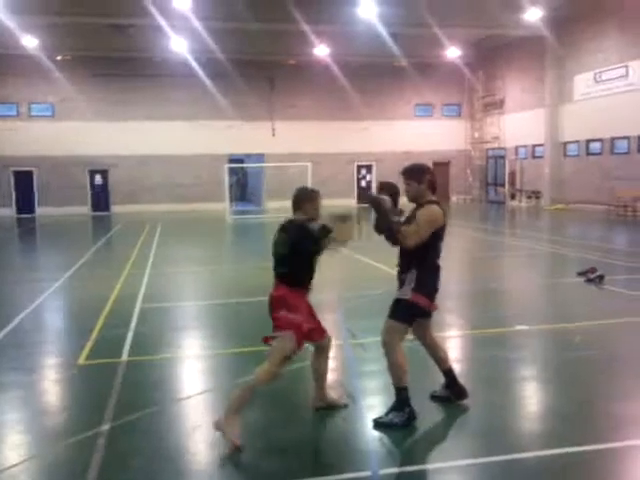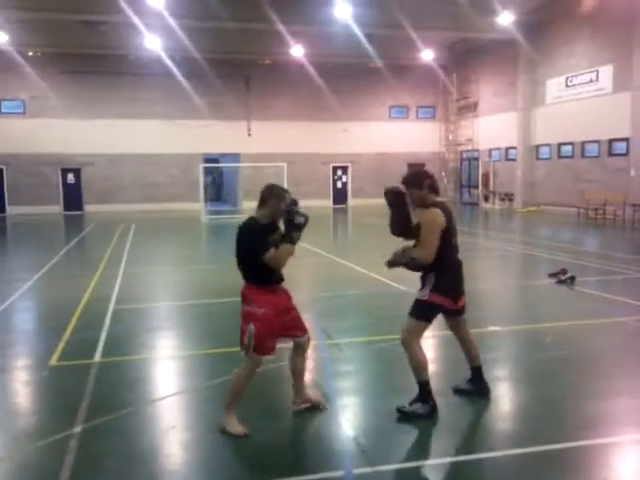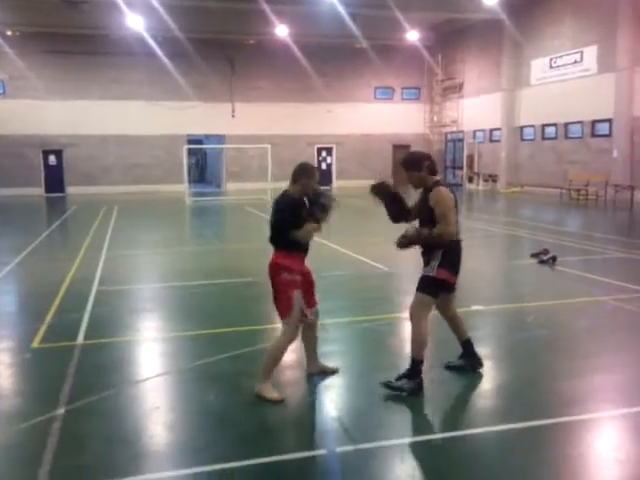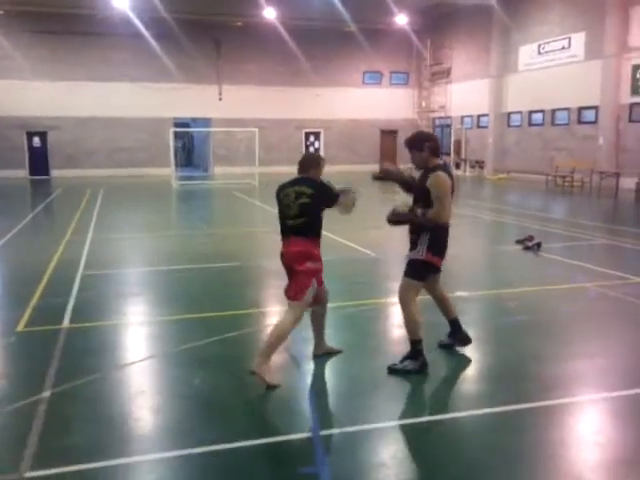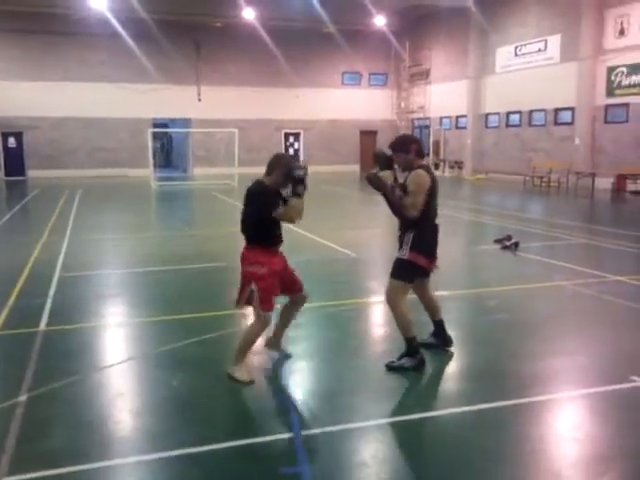
dt=0.7s
person 1, frame 1
left shoulder: (431, 212)
right shoulder: (419, 210)
left elbow: (407, 241)
right elbow: (396, 236)
left wrist: (386, 212)
right wrist: (385, 211)
left hip: (417, 281)
right hip: (420, 279)
left knee: (390, 340)
right knee: (424, 335)
left ankle: (403, 407)
right ankle: (454, 387)
person 1, frame 2
left shoulder: (432, 214)
right shoulder: (438, 210)
left elbow: (425, 257)
right elbow: (411, 236)
left wrist: (399, 259)
left hip: (438, 282)
right hip: (451, 279)
left knee: (409, 337)
right knee: (461, 331)
left ankle: (426, 401)
right ankle: (478, 382)
person 1, frame 3
left shoulder: (440, 193)
right shoulder: (428, 192)
left elbow: (450, 232)
right elbow: (409, 215)
left wrist: (415, 237)
right wrist: (389, 196)
left hip: (442, 259)
right hip: (439, 258)
left knee: (418, 312)
right knee: (446, 308)
left ankle: (414, 376)
right ankle: (470, 356)
person 1, frame 4
left shoulder: (439, 177)
right shoulder: (429, 172)
left elbow: (442, 216)
right elbow: (416, 189)
left wrist: (407, 215)
right wrist: (396, 176)
left hip: (429, 242)
right hip: (426, 240)
left knee: (406, 295)
right knee: (434, 288)
left ankle: (417, 357)
right ankle: (458, 333)
person 1, frame 5
left shoulder: (418, 175)
right shoulder: (421, 174)
left elbow: (410, 211)
right elbow: (402, 208)
left wrist: (387, 188)
right wrist: (389, 185)
left hip: (416, 242)
right hip: (423, 240)
left knee: (394, 296)
right knee: (422, 289)
left ankle: (413, 354)
right ankle: (441, 335)
person 2, frame 1
left shoulder: (291, 228)
right shoulder: (302, 231)
right elbow: (338, 237)
left hip: (294, 297)
right hip: (289, 301)
left knee: (323, 342)
right knee: (276, 364)
left ankle: (321, 397)
right ankle: (230, 417)
person 2, frame 2
left shoulder: (271, 225)
right shoulder: (249, 230)
left elbow: (285, 252)
right elbow: (278, 261)
left wrist: (291, 229)
right wrist: (293, 231)
left hip: (277, 292)
right hip: (258, 298)
left knee: (302, 340)
right knee: (253, 361)
left ankle: (301, 395)
right ankle: (229, 415)
person 2, frame 3
left shoulder: (298, 200)
right shoulder: (286, 204)
left elbow: (307, 228)
right elbow: (305, 236)
left wrist: (318, 212)
right wrist: (319, 214)
left hip: (296, 264)
right hip: (286, 267)
left knee: (311, 316)
right knee: (292, 329)
left ankle: (312, 363)
right ankle: (264, 382)
person 2, frame 4
left shoulder: (282, 189)
right shoulder: (317, 187)
right elbow: (346, 206)
right wrist: (348, 195)
left hip: (289, 249)
right hip: (306, 252)
left knee: (321, 296)
right knee: (295, 312)
left ankle: (320, 345)
right ankle: (262, 362)
person 2, frame 5
left shoulder: (272, 191)
right shoulder: (259, 192)
left elbow: (296, 212)
right elbow: (291, 216)
left wrist: (296, 188)
right wrist: (298, 188)
left hip: (273, 255)
right hip: (257, 259)
left knee: (299, 296)
right knee: (263, 318)
left ankle: (275, 340)
right ankle: (237, 363)
